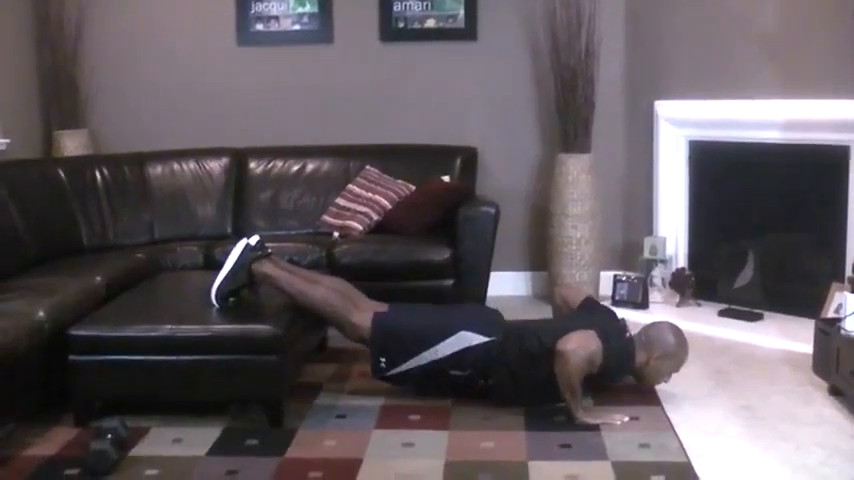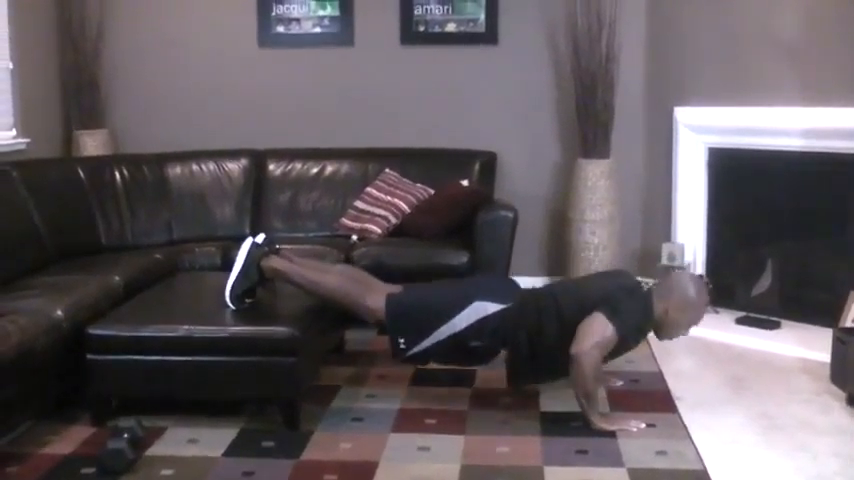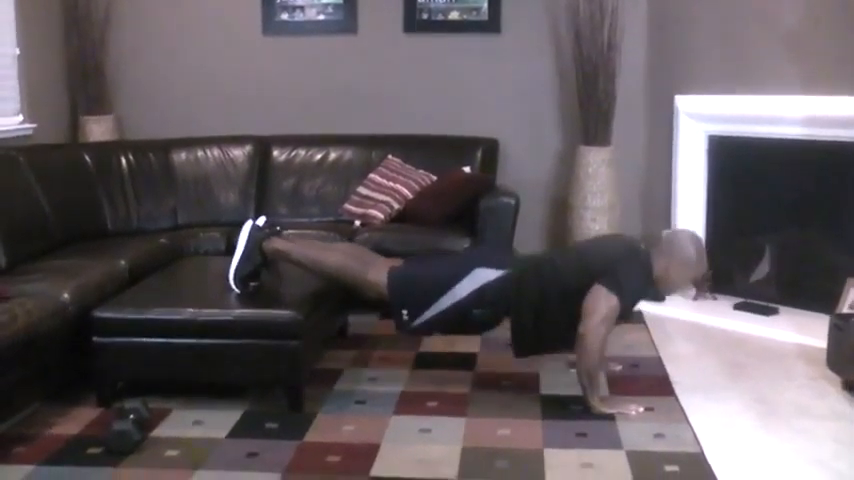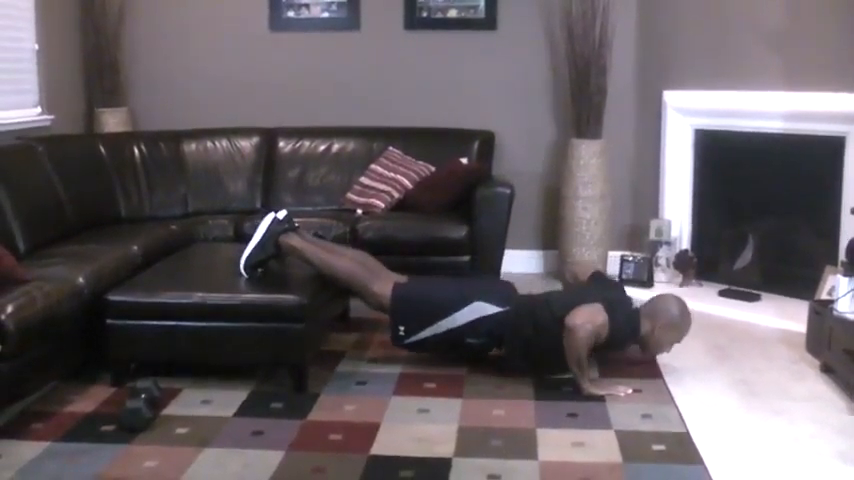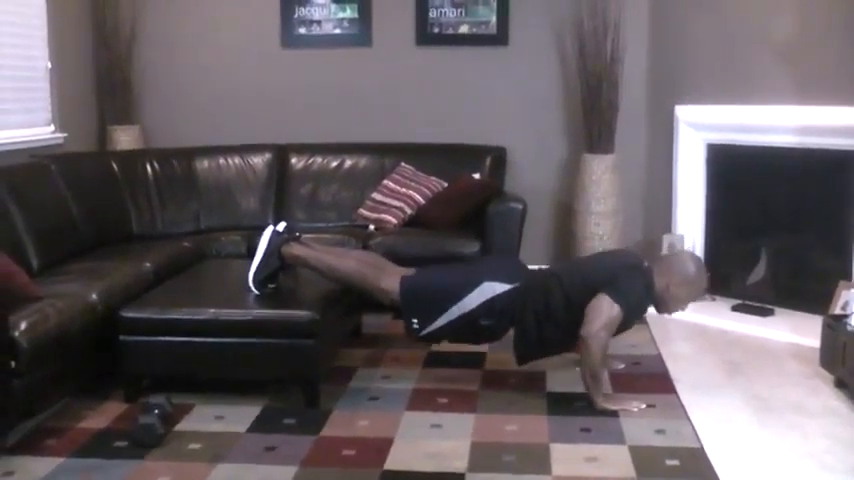
dt=1s
person 1, frame 1
left shoulder: (609, 324)
right shoulder: (617, 353)
left elbow: (567, 292)
right elbow: (569, 352)
right wrist: (580, 410)
left hip: (481, 330)
right hip: (474, 351)
left knee: (366, 312)
right knee: (360, 324)
left ankle: (262, 259)
right ankle: (257, 268)
person 1, frame 2
left shoulder: (628, 289)
right shoulder: (633, 311)
right elbow: (583, 351)
left wrist: (594, 375)
right wrist: (597, 415)
left hip: (497, 302)
right hip: (490, 318)
left knee: (379, 294)
right knee: (374, 306)
left ankle: (270, 255)
right ankle: (266, 264)
person 1, frame 3
left shoulder: (629, 253)
right shoulder: (633, 274)
right elbow: (590, 329)
left wrist: (591, 357)
right wrist: (597, 398)
left hip: (498, 272)
right hip: (492, 286)
left knee: (383, 269)
right knee: (377, 279)
left ankle: (271, 237)
right ankle: (268, 245)
person 1, frame 4
left shoulder: (616, 299)
right shoulder: (622, 322)
left elbow: (579, 272)
right elbow: (578, 325)
right wrist: (587, 381)
left hip: (496, 302)
right hip: (489, 321)
left knee: (388, 284)
right knee: (382, 293)
left ankle: (289, 232)
right ankle: (284, 240)
person 1, frame 5
left shoulder: (632, 266)
right shoulder: (635, 286)
right elbow: (593, 332)
left wrist: (595, 355)
right wrist: (600, 396)
left hip: (507, 284)
right hip: (499, 298)
left knee: (395, 278)
right knee: (389, 288)
left ankle: (289, 242)
right ankle: (286, 250)
